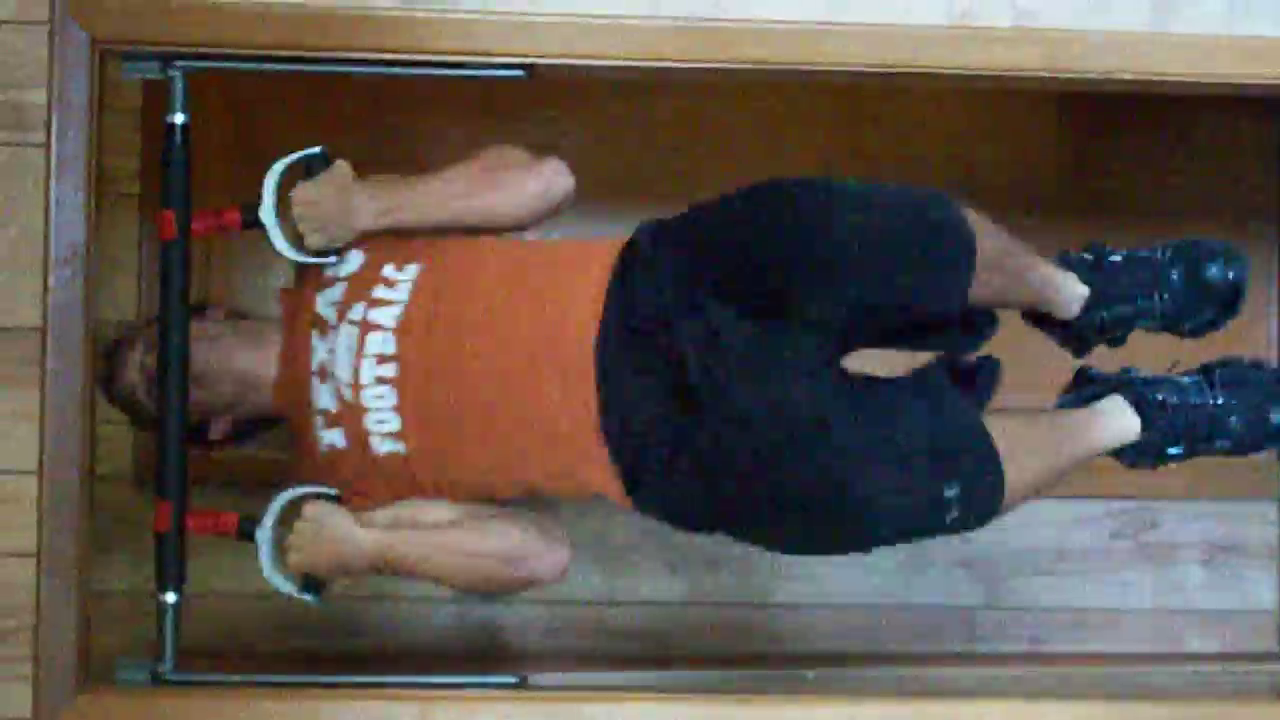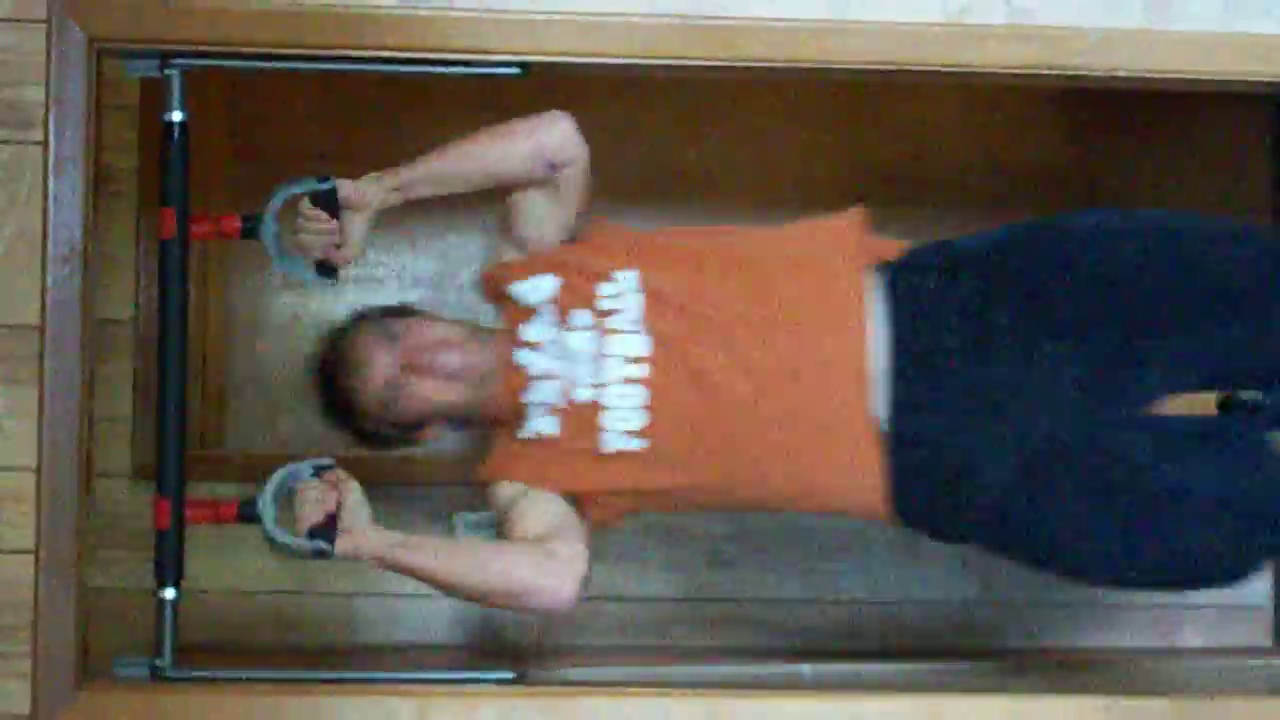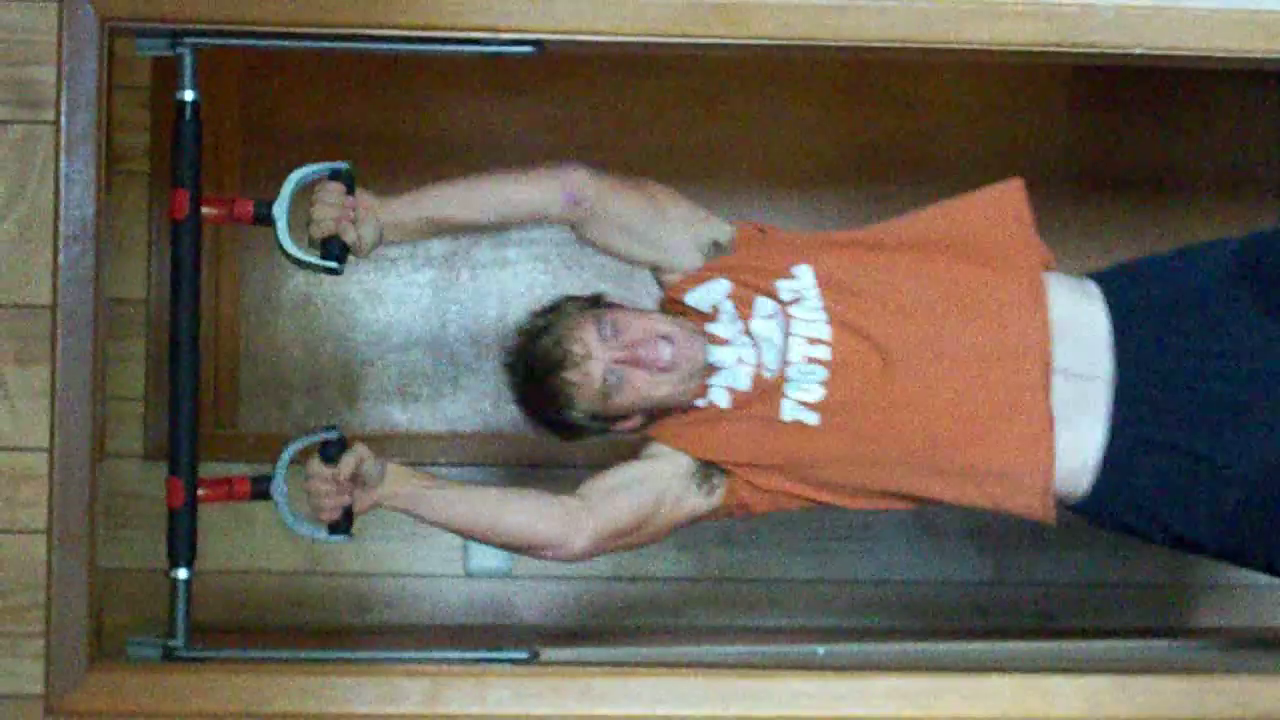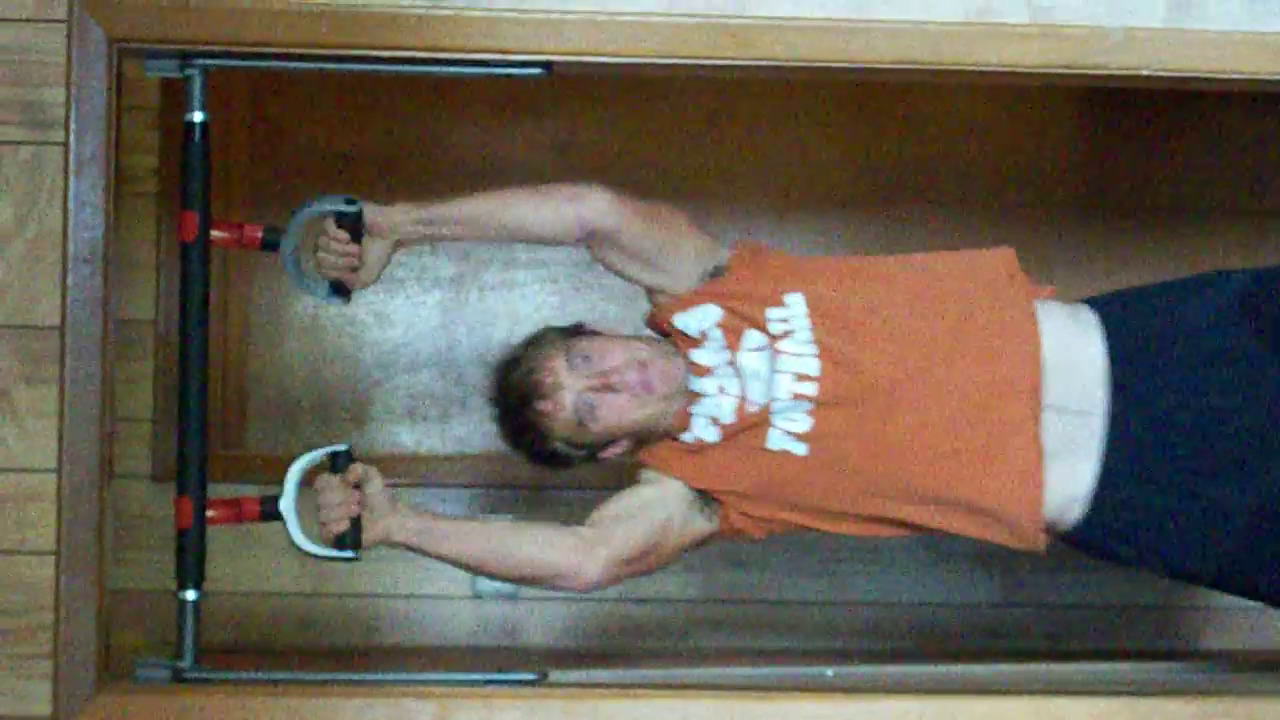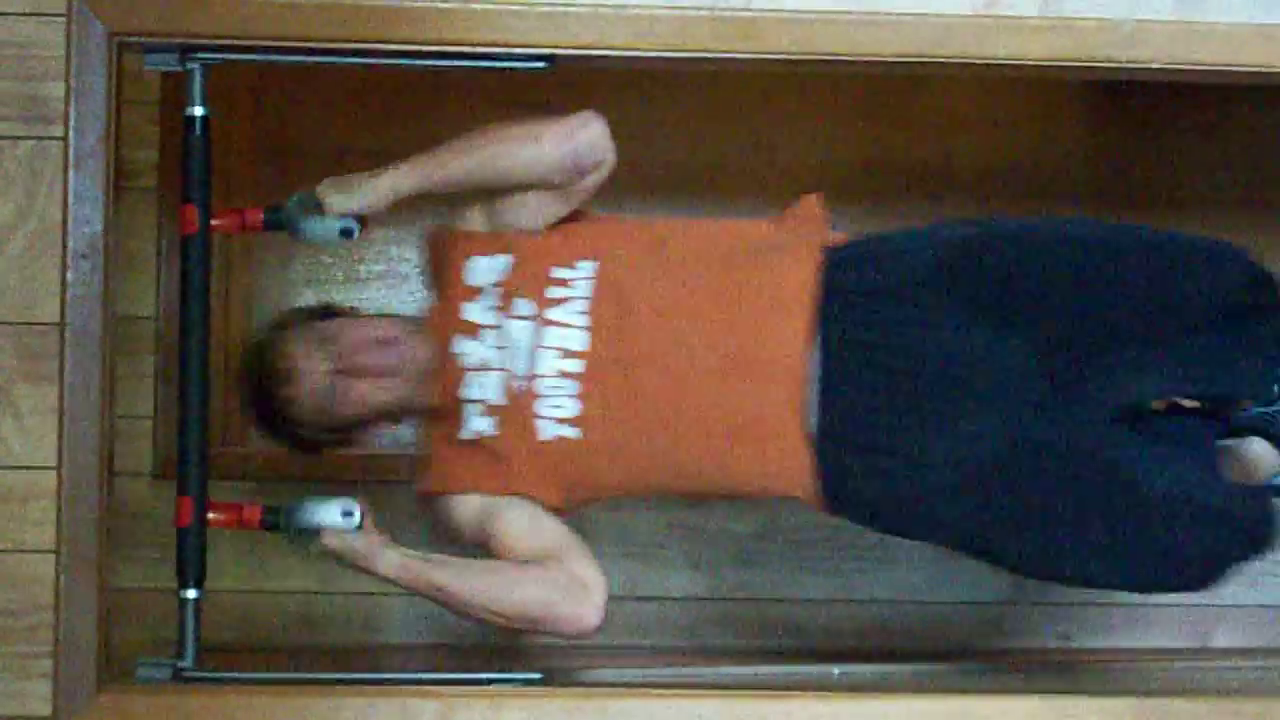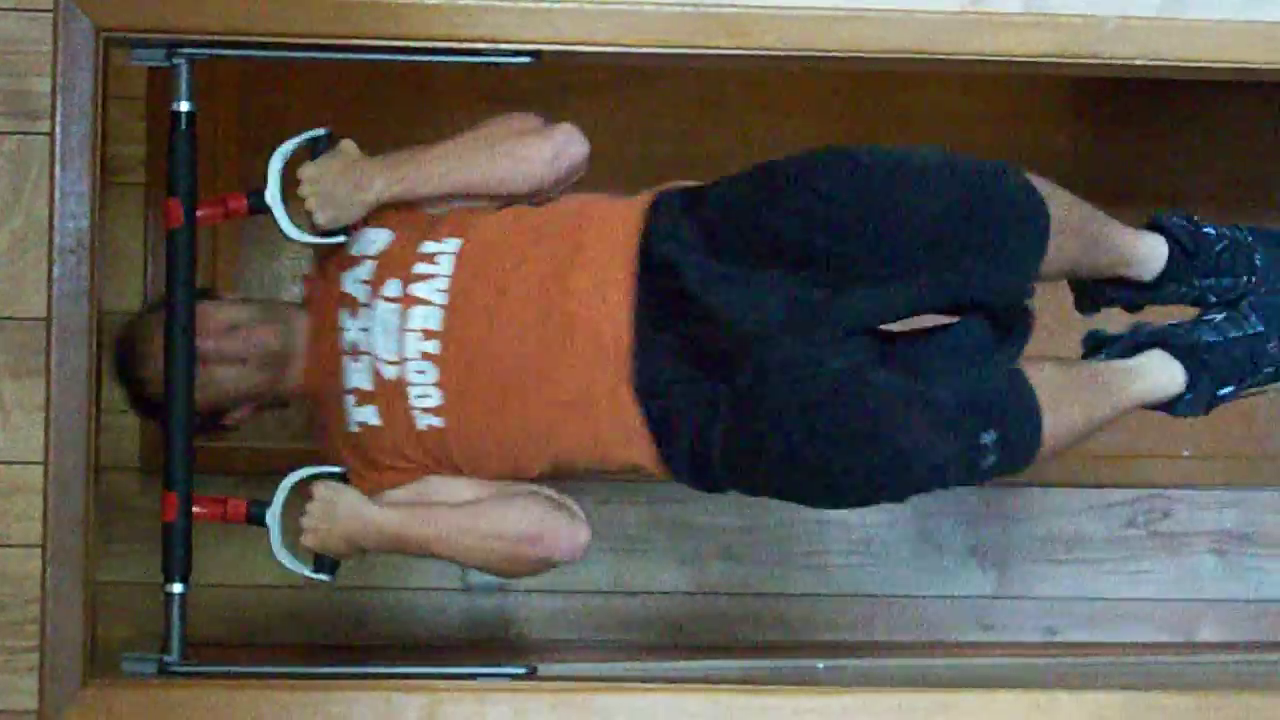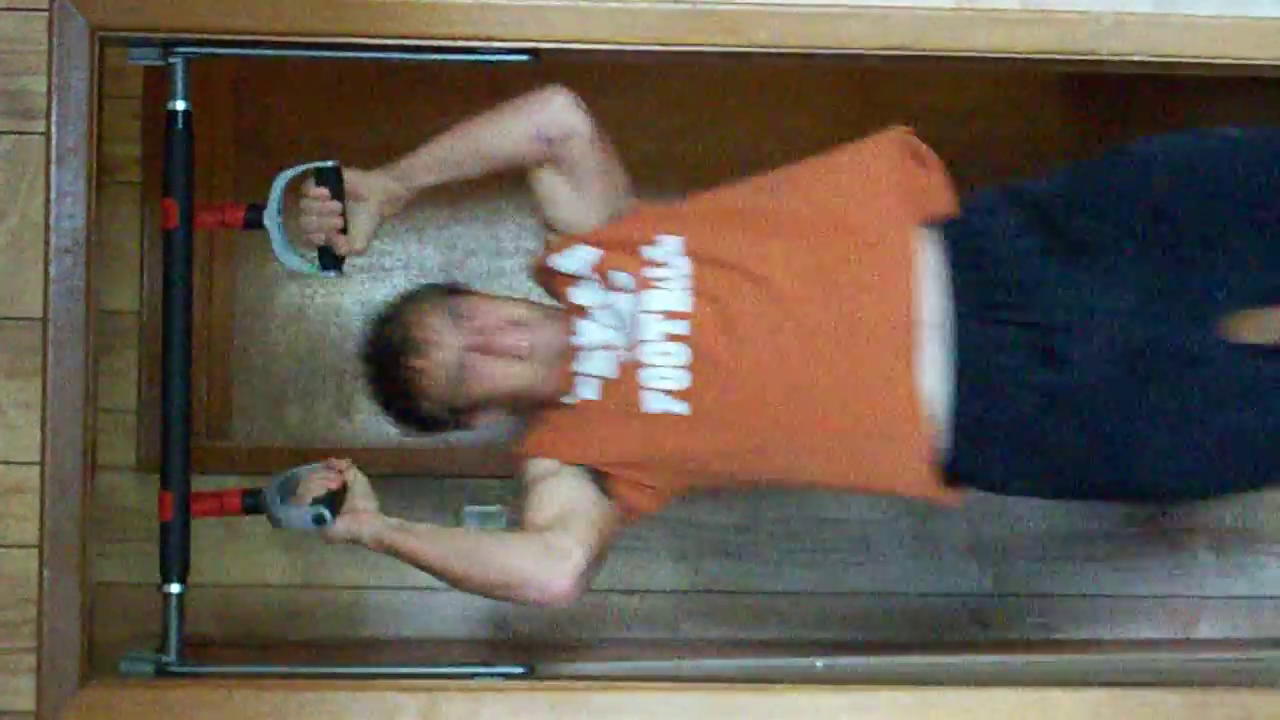
dt=0.4s
person 1, frame 1
left shoulder: (337, 252)
right shoulder: (347, 474)
left elbow: (539, 178)
right elbow: (537, 555)
left wrist: (366, 206)
right wrist: (358, 551)
left hip: (656, 283)
right hip: (672, 440)
left knee: (837, 230)
right knee: (911, 481)
left ankle: (1080, 297)
right ankle: (1126, 417)
person 1, frame 2
left shoulder: (532, 273)
right shoulder: (529, 470)
left elbow: (556, 137)
right elbow: (553, 579)
right wrist: (373, 542)
left hip: (906, 300)
right hip: (924, 457)
person 1, frame 3
left shoulder: (707, 272)
right shoulder: (705, 457)
left elbow: (573, 192)
right elbow: (575, 527)
left wrist: (392, 211)
right wrist: (390, 487)
left hip: (1122, 309)
person 1, frame 4
left shoulder: (706, 297)
right shoulder: (699, 480)
left elbow: (595, 211)
right elbow: (587, 558)
left wrist: (401, 219)
right wrist: (393, 520)
person 1, frame 5
left shoulder: (476, 255)
right shoulder: (476, 478)
left elbow: (581, 139)
right elbow: (575, 602)
left wrist: (384, 183)
right wrist: (384, 559)
left hip: (857, 291)
right hip: (868, 454)
right knee: (1185, 529)
person 1, frame 6
left shoulder: (348, 228)
right shoulder: (368, 454)
left elbow: (554, 146)
right elbow: (556, 532)
left wrist: (377, 182)
right wrist: (371, 528)
right hip: (708, 412)
left knee: (959, 210)
right knee: (959, 423)
left ankle: (1155, 261)
right ankle: (1169, 370)
person 1, frame 7
left shoulder: (578, 247)
right shoulder: (572, 451)
left elbow: (558, 114)
right elbow: (554, 571)
left wrist: (387, 182)
right wrist: (377, 529)
left hip: (969, 252)
right hip: (983, 414)
